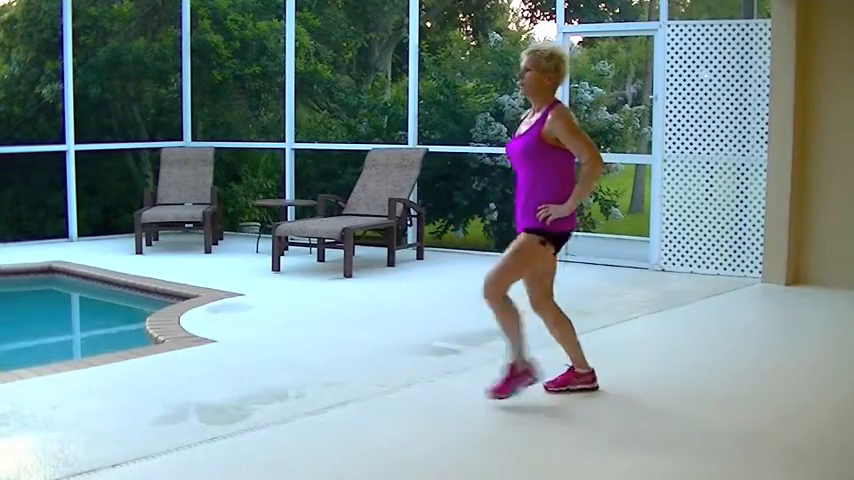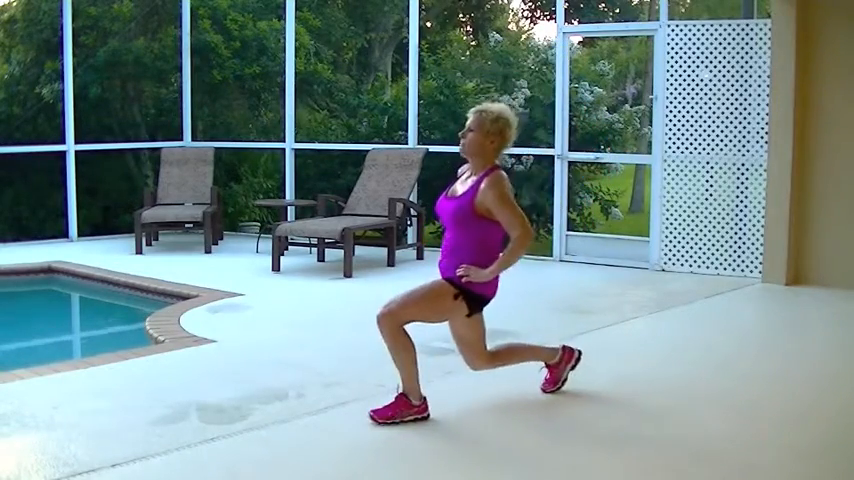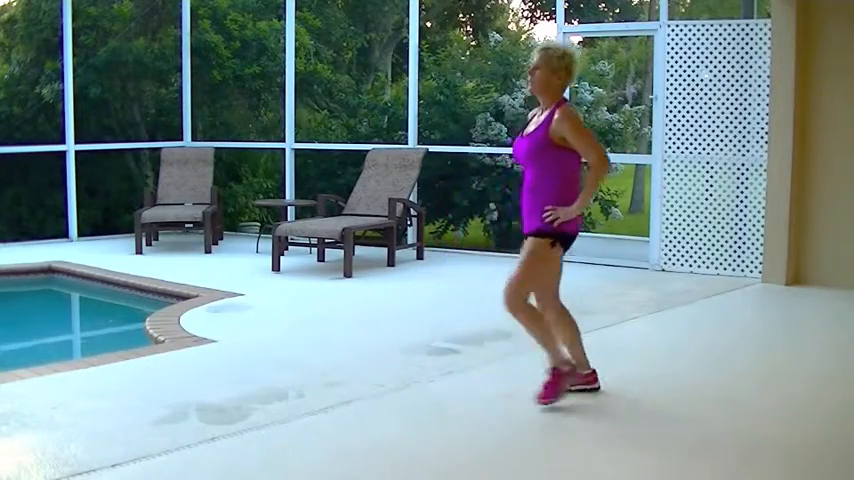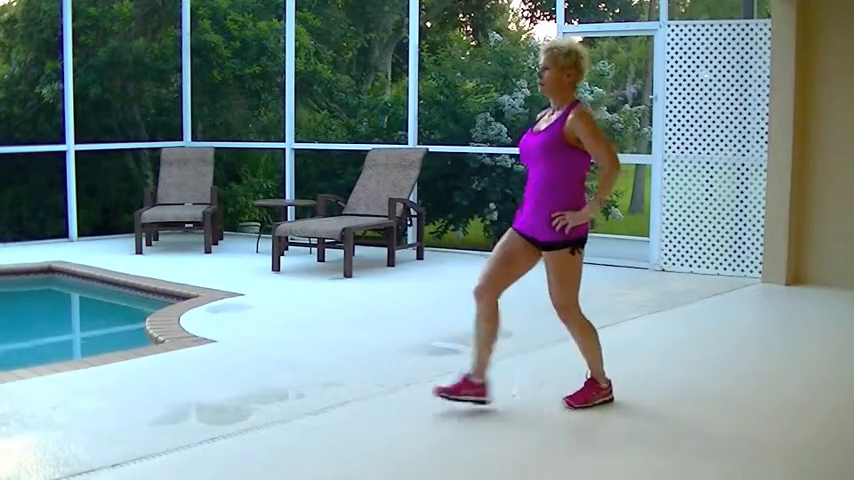
dt=0.7s
person 1, frame 1
left shoulder: (555, 118)
right shoulder: (529, 117)
left elbow: (593, 162)
left wrist: (564, 207)
left hip: (547, 226)
right hip: (530, 222)
left knee: (493, 288)
right knee: (542, 303)
left ankle: (520, 365)
right ankle: (581, 371)
person 1, frame 2
left shoulder: (492, 184)
right shoulder: (465, 173)
left elbow: (523, 235)
left wrist: (491, 271)
left hip: (469, 284)
right hip: (456, 280)
left knee: (388, 317)
right knee: (480, 361)
left ankle: (413, 401)
right ankle: (559, 356)
person 1, frame 3
left shoulder: (564, 116)
right shoulder: (536, 115)
left elbow: (600, 162)
left wrist: (576, 207)
left hip: (554, 224)
right hip: (536, 221)
left knee: (513, 298)
right knee: (547, 303)
left ankle: (563, 366)
right ankle: (582, 369)
person 1, frame 4
left shoulder: (577, 116)
right shoulder: (544, 117)
left elbow: (611, 165)
left wrist: (587, 212)
left hip: (560, 229)
right hip: (527, 224)
left knee: (566, 309)
right knee: (484, 292)
left ankle: (600, 383)
right ankle: (476, 381)
